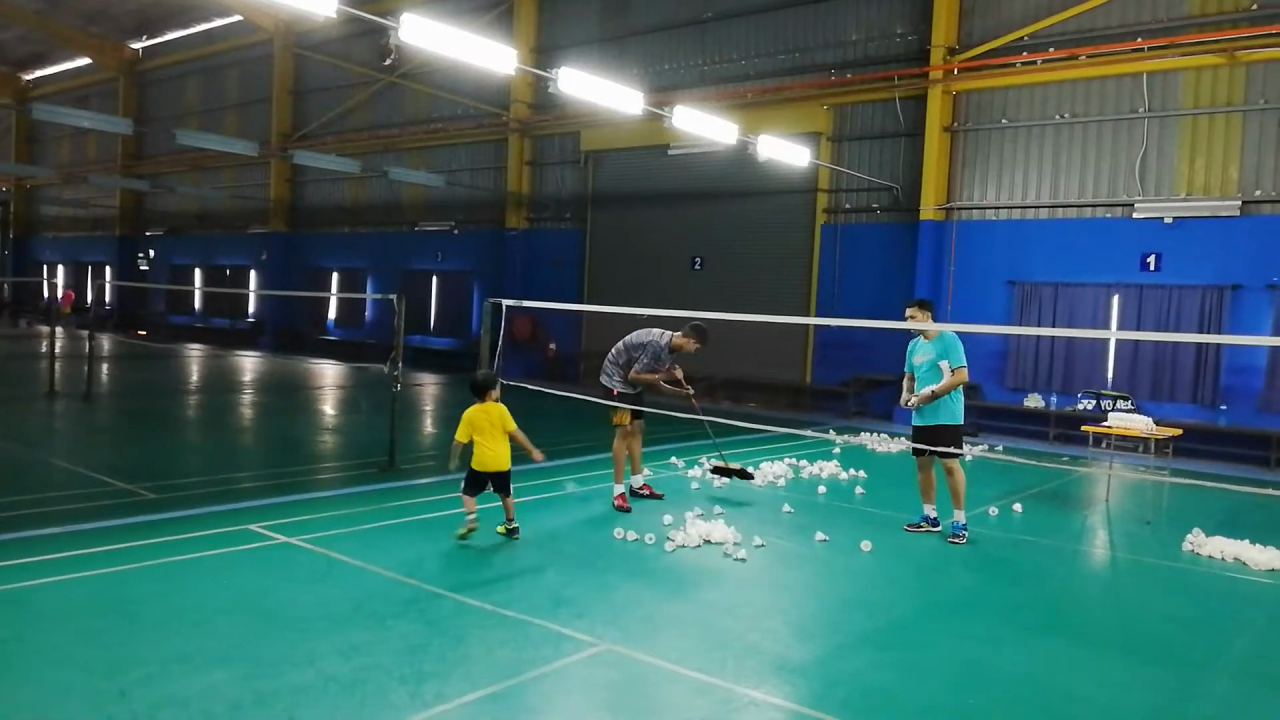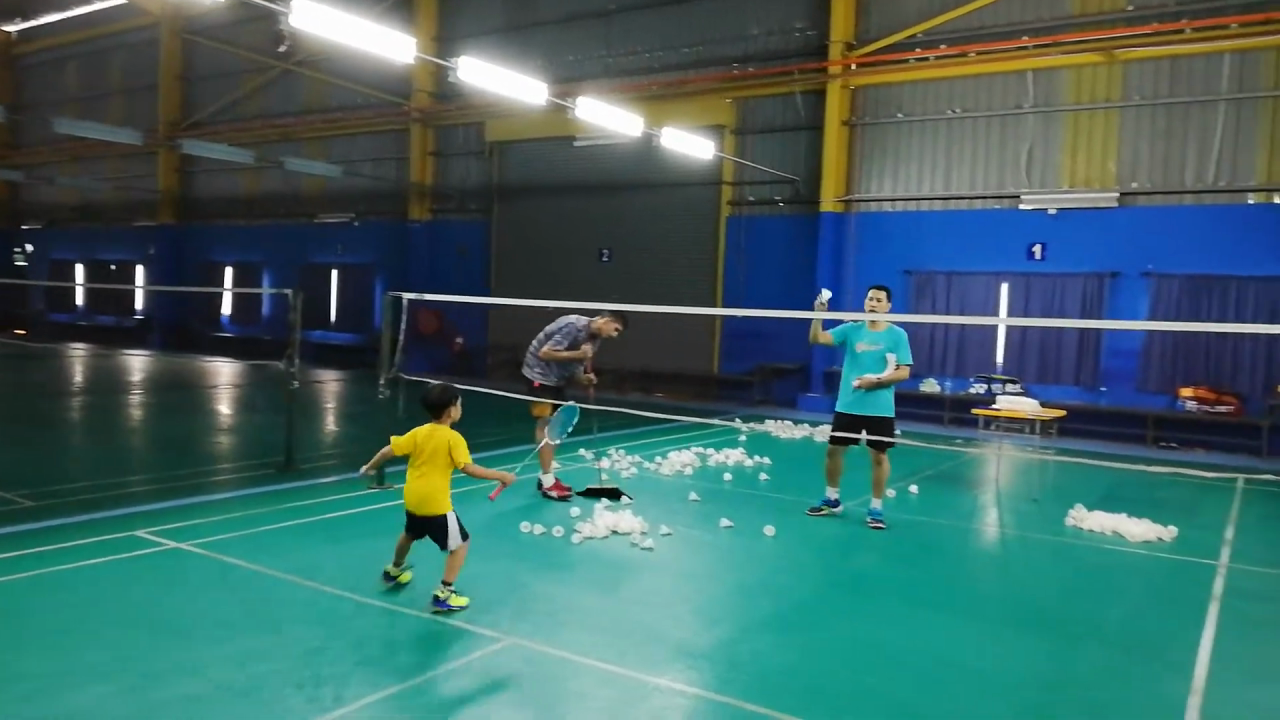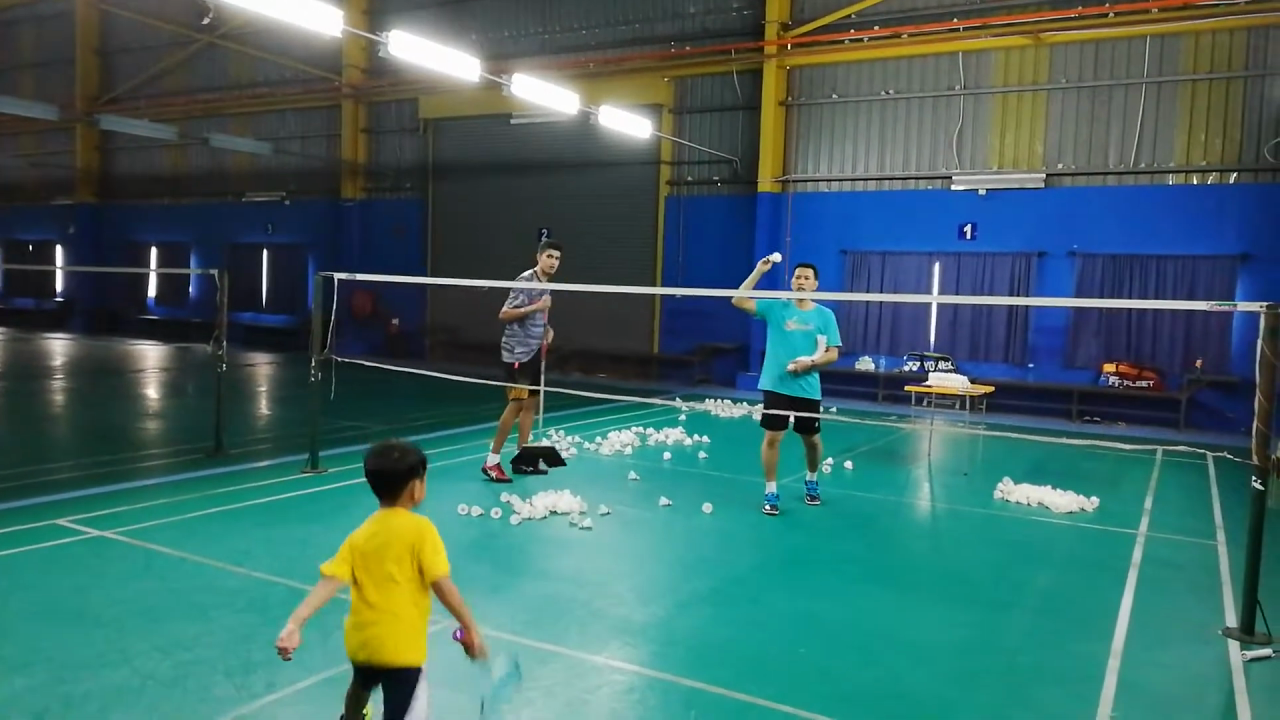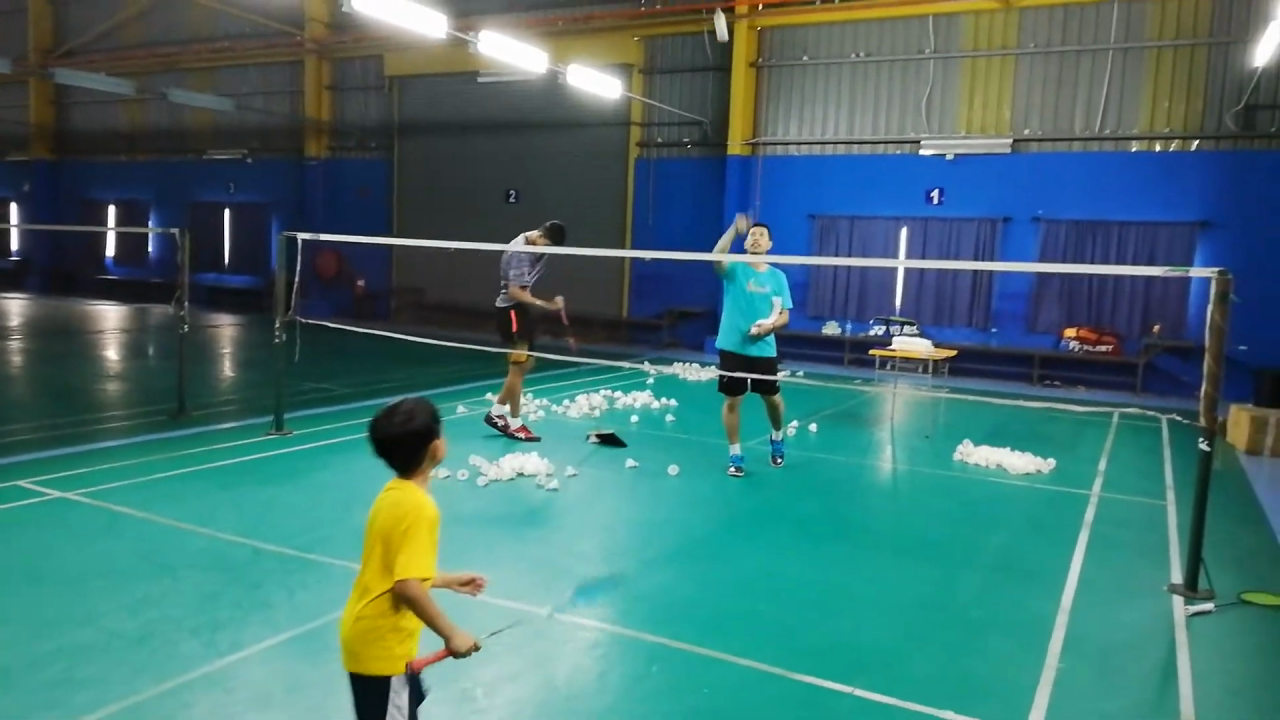
dt=1s
person 1, frame 1
left shoulder: (949, 340)
right shoulder: (914, 345)
left elbow: (962, 376)
right elbow: (909, 378)
left wrist: (931, 394)
right wrist: (906, 394)
left hip: (947, 416)
right hip: (921, 417)
left knee: (950, 464)
right knee: (923, 463)
left ankle: (960, 522)
right ankle: (930, 516)
person 1, frame 2
left shoulder: (897, 335)
right shoulder: (851, 330)
left elbow: (904, 372)
right elbow: (816, 339)
left wrist: (876, 380)
right wrist: (818, 314)
left hip: (880, 408)
right hip: (847, 405)
left knee: (879, 456)
right knee: (834, 450)
left ankle: (875, 508)
right ankle: (831, 498)
person 1, frame 3
left shoulder: (825, 315)
right shoulder: (775, 307)
left elbow: (833, 354)
right elbow: (739, 300)
left wrist: (810, 363)
right wrist: (758, 271)
left hip: (808, 388)
right hip: (775, 385)
left knee: (811, 439)
right knee: (772, 437)
left ankle: (811, 480)
right ankle: (771, 493)
person 1, frame 4
left shoulder: (777, 277)
right shoulder: (735, 268)
left elbow: (784, 315)
right elbow: (717, 256)
left wrist: (770, 326)
right wrist: (734, 230)
left hip: (764, 350)
right hip: (732, 348)
left knee: (773, 399)
right knee: (732, 402)
left ankle: (777, 439)
right ankle: (735, 455)
person 2, frame 1
left shoulder: (469, 414)
right shoulder: (500, 409)
left elbow: (459, 442)
right elbow: (515, 433)
left wrist: (454, 460)
right wrist: (533, 451)
left hip: (481, 463)
right hip: (503, 462)
left knee: (468, 492)
right knee: (505, 493)
left ankle: (471, 517)
right ankle: (511, 525)
person 2, frame 2
left shoulder: (417, 433)
right shoulder: (453, 438)
left elbow: (390, 450)
right elbow: (468, 468)
left wrist: (370, 466)
right wrist: (501, 476)
left hip: (413, 499)
right hip: (435, 503)
left knee: (411, 533)
right knee: (460, 544)
left ankle: (395, 570)
right ankle: (443, 594)
person 2, frame 3
left shoulder: (359, 536)
right shoulder: (421, 528)
left elbow: (327, 583)
right elbow: (441, 582)
left wrist: (294, 625)
right wrist: (471, 629)
left hip: (362, 643)
right hip: (402, 648)
left knee: (362, 684)
person 2, frame 4
left shoulder: (394, 494)
right shoulder: (419, 508)
right elbow: (407, 588)
left wrist: (449, 580)
right wrist: (451, 634)
left hip: (374, 635)
right hip: (380, 645)
person 3, frame 1
left shoulder: (668, 346)
right shoulder: (657, 345)
left elbow: (651, 379)
right elbow: (634, 376)
left wrist: (677, 391)
right wrist: (664, 376)
left hip: (631, 385)
right hip: (616, 381)
left knee: (637, 429)
right knee: (624, 431)
left ankle: (637, 484)
right ankle: (618, 492)
person 3, frame 2
left shoulder: (594, 339)
right shoulder: (573, 326)
left elbow: (576, 365)
right elbow: (544, 353)
left wrist: (585, 378)
right wrist: (577, 354)
left hip: (557, 378)
right hip: (539, 373)
right knee: (545, 422)
left ankle: (547, 477)
right ankle: (547, 483)
person 3, frame 3
left shoulder: (546, 285)
right shoulder: (525, 281)
right elbow: (505, 315)
left wrist: (547, 329)
right wrist: (536, 307)
left hip: (534, 352)
right hip: (518, 351)
left knee: (531, 403)
right knee: (517, 404)
left ankle: (522, 459)
right ankle: (492, 461)
person 3, frame 4
left shoulder: (532, 247)
right shoulder: (520, 251)
right elbow: (514, 291)
right wrist: (546, 305)
left hip: (521, 309)
right hip: (512, 309)
left knee: (526, 363)
right knee: (519, 365)
left ankle: (497, 411)
right ankle: (514, 424)
